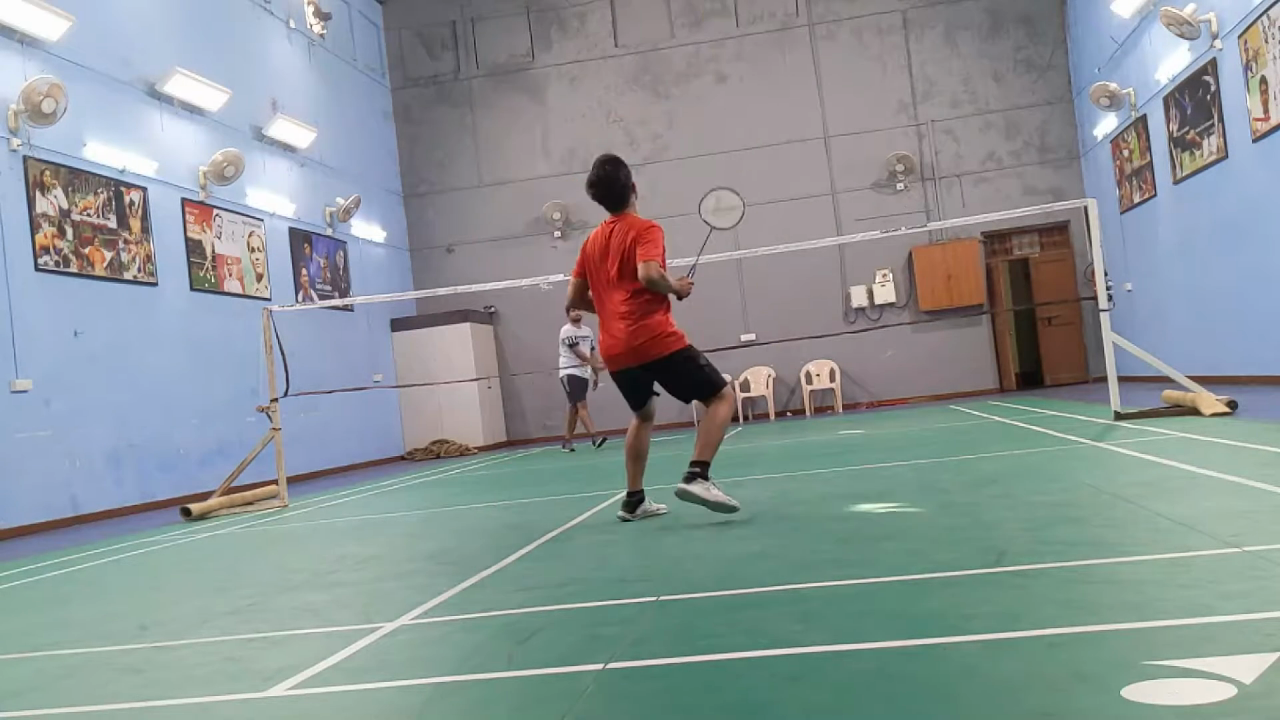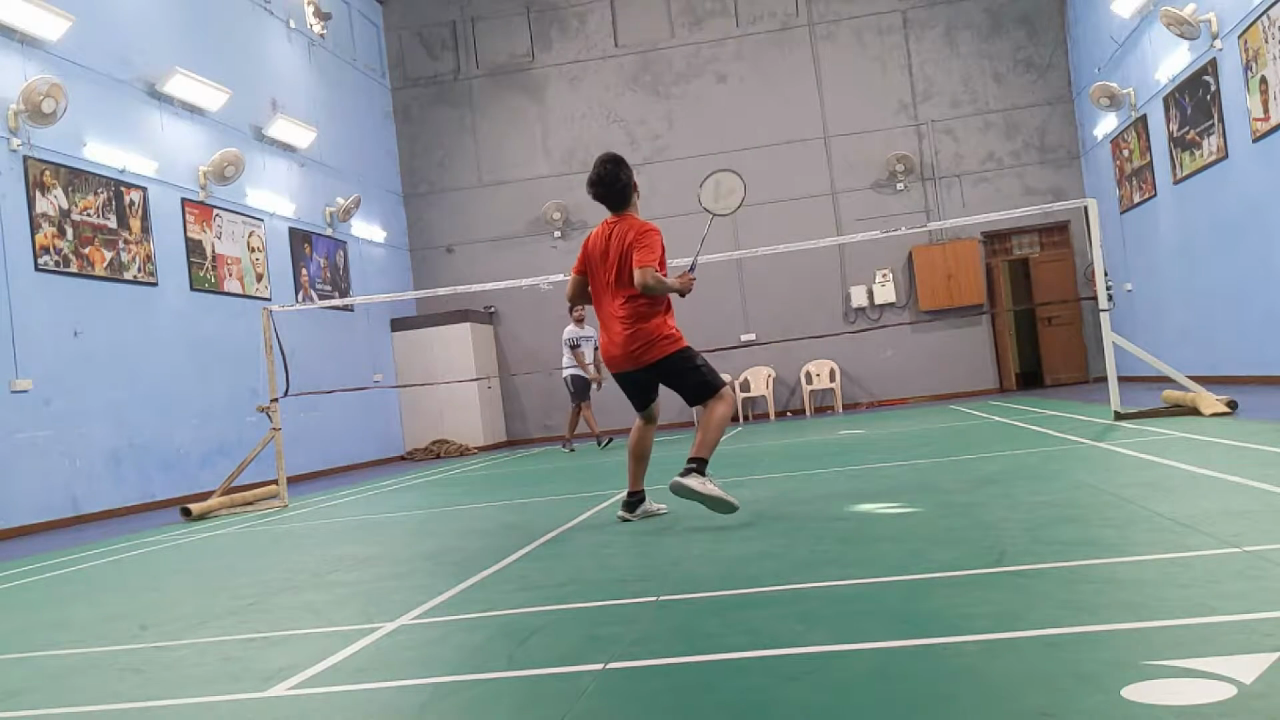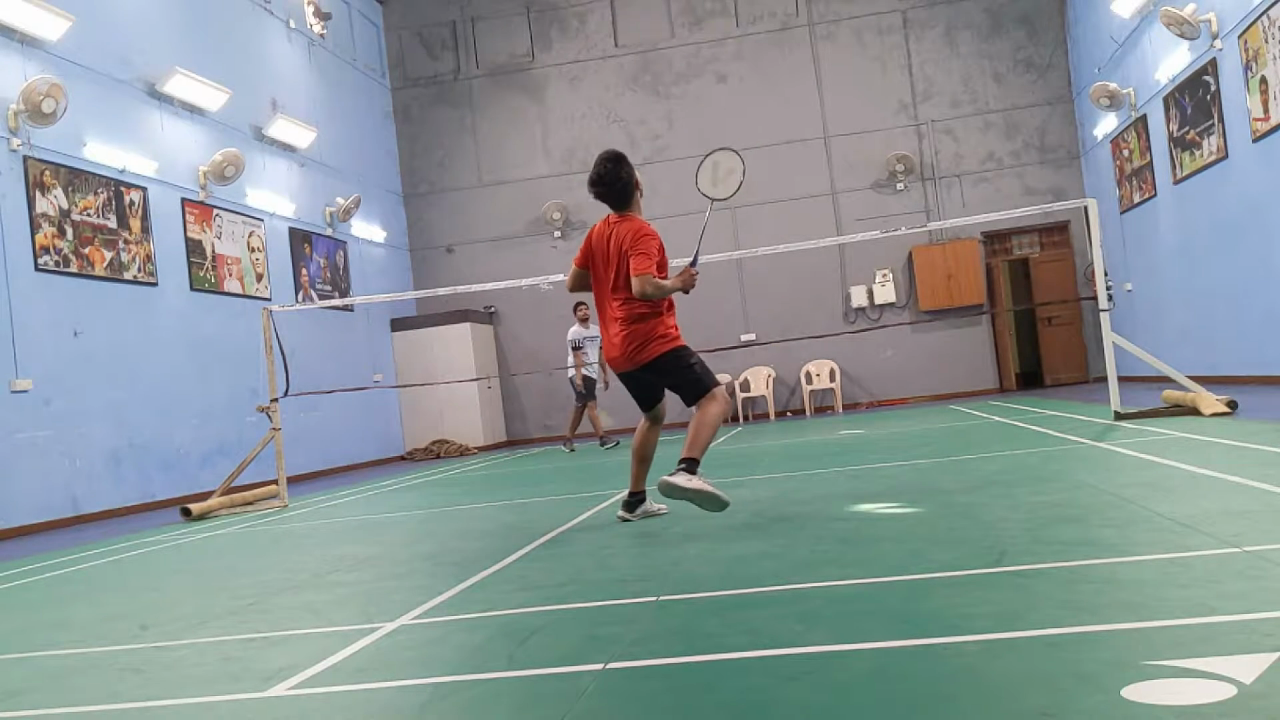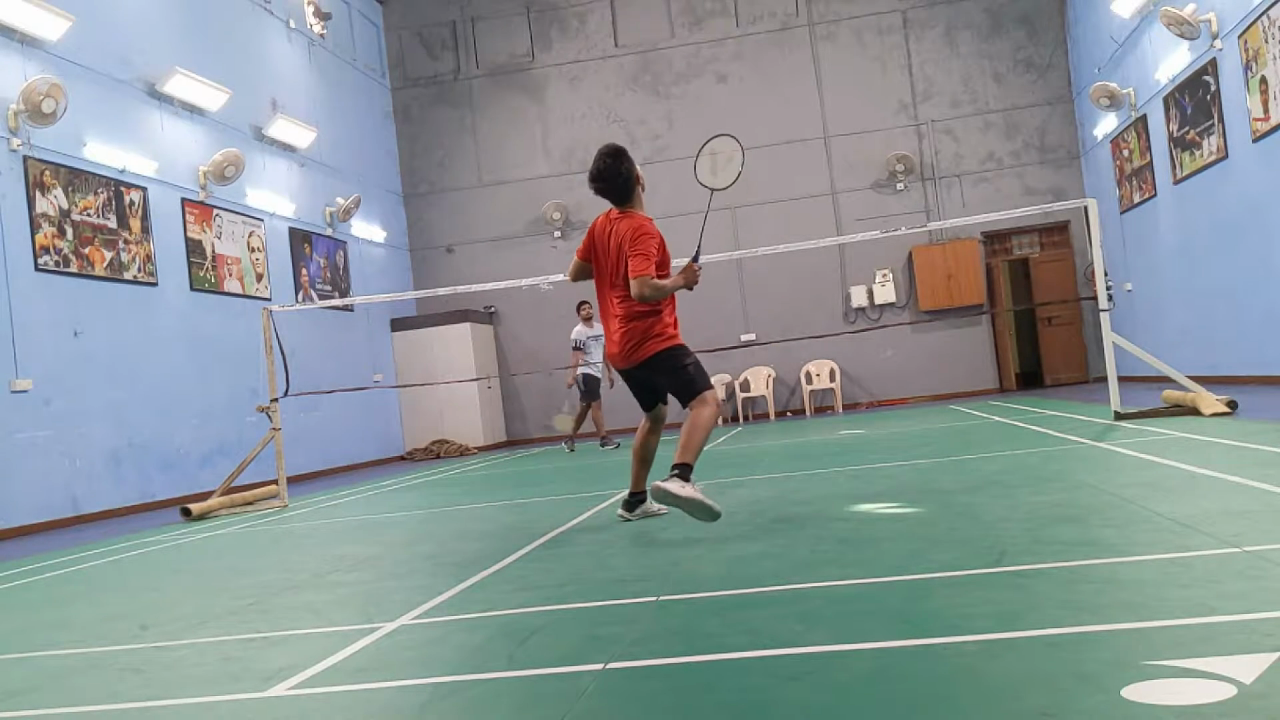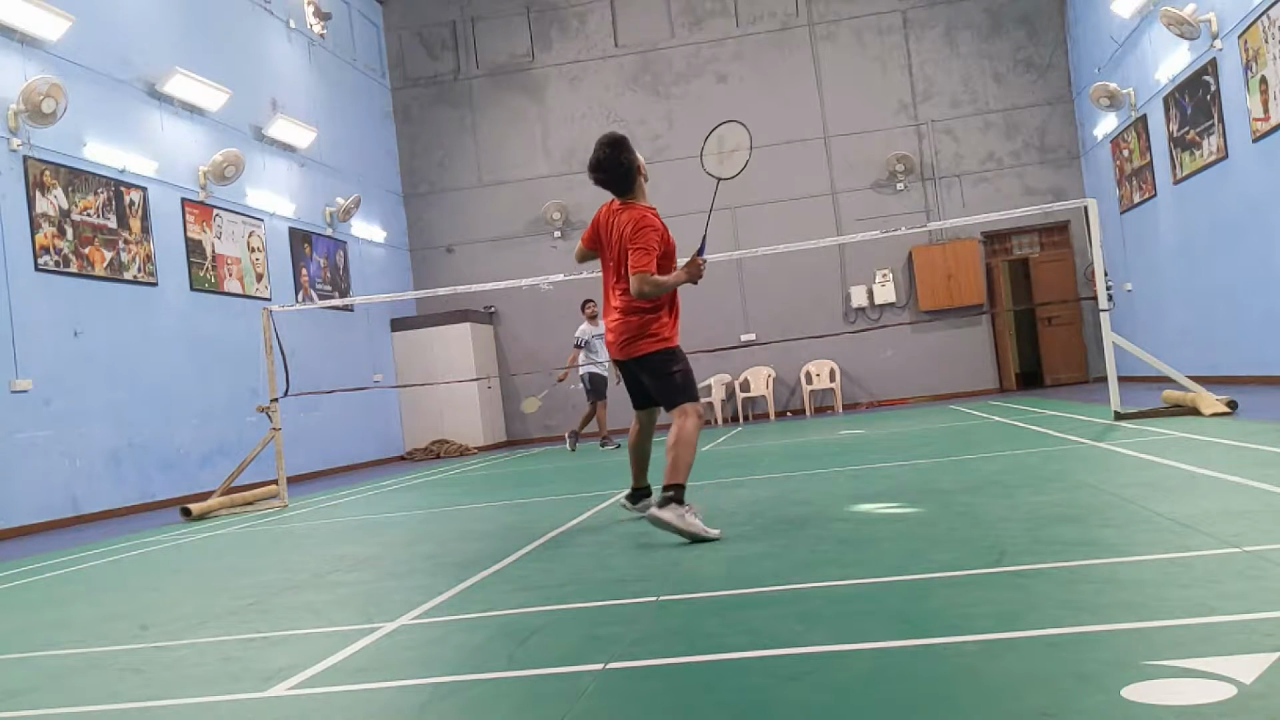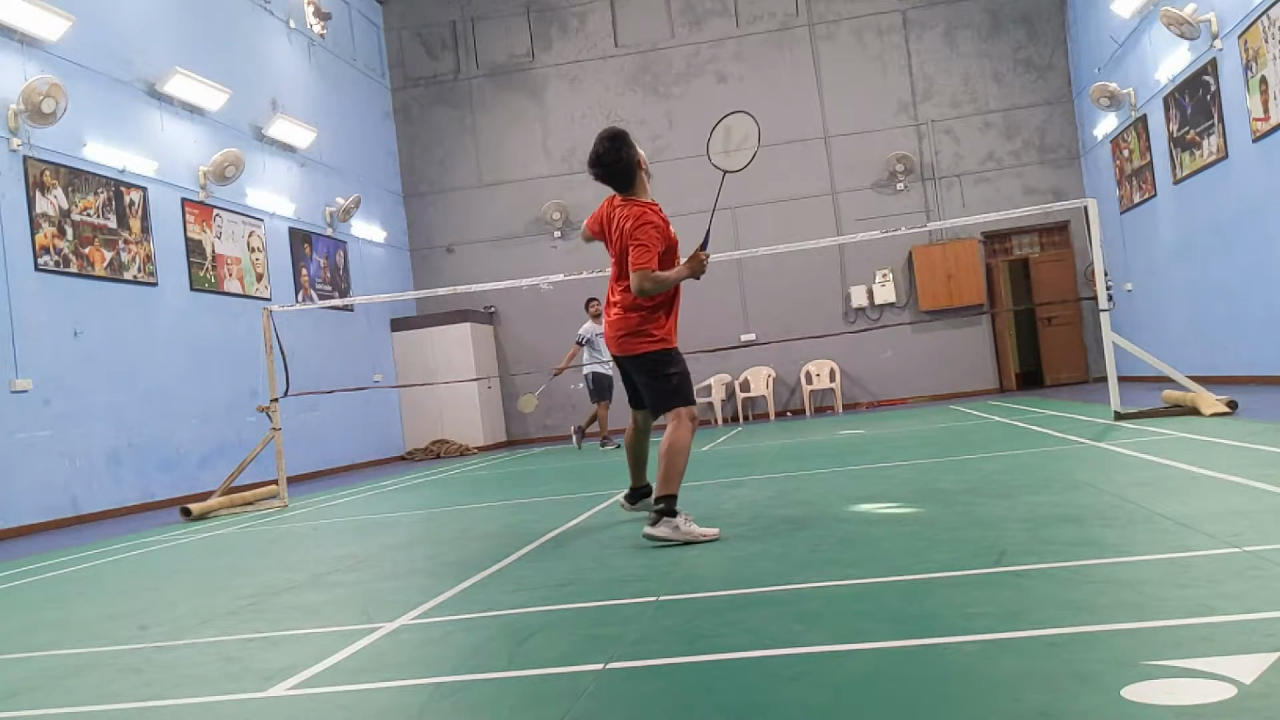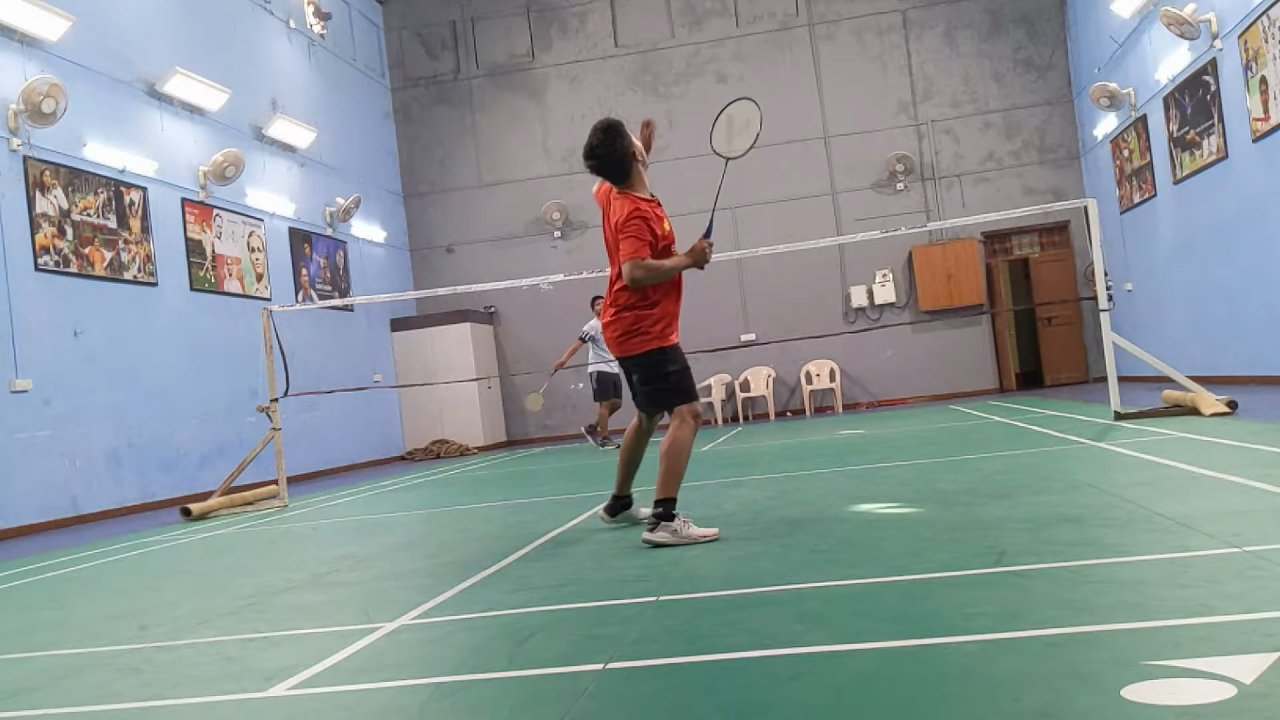
dt=0.2s
person 1, frame 1
left shoulder: (591, 241)
right shoulder: (645, 230)
left elbow: (576, 299)
right elbow: (649, 275)
right wrist: (674, 289)
left hip: (616, 351)
right hip: (658, 340)
left knee: (644, 415)
right knee: (721, 399)
left ankle: (632, 501)
right ankle: (697, 477)
person 1, frame 2
left shoulder: (593, 239)
right shoulder: (643, 231)
left elbow: (574, 294)
right elbow: (645, 281)
right wrist: (677, 285)
left hip: (616, 353)
right hip: (655, 343)
left knee: (648, 415)
right knee: (720, 397)
left ankle: (634, 500)
right ankle: (694, 471)
person 1, frame 3
left shoulder: (597, 232)
right shoulder: (642, 234)
left elbow: (574, 283)
right elbow: (644, 288)
right wrist: (678, 282)
left hip: (619, 350)
right hip: (654, 342)
left knee: (654, 416)
right knee: (714, 399)
left ankle: (634, 500)
right ankle: (686, 472)
person 1, frame 4
left shoulder: (600, 225)
right shoulder: (642, 231)
left elbow: (575, 273)
right elbow: (643, 290)
right wrist: (680, 279)
left hip: (621, 346)
right hip: (653, 340)
left knee: (655, 415)
right knee: (705, 402)
left ankle: (635, 499)
right ankle: (679, 478)
person 1, frame 5
left shoulder: (606, 214)
right shoulder: (646, 222)
left elbow: (581, 255)
right elbow: (643, 286)
right wrist: (684, 274)
left hip: (622, 337)
right hip: (651, 337)
left knee: (646, 415)
right knee: (688, 413)
left ankle: (639, 492)
right ankle: (672, 503)
person 1, frame 6
left shoulder: (611, 208)
right shoulder: (647, 219)
left elbow: (588, 232)
right elbow: (643, 284)
right wrist: (686, 269)
left hip: (623, 333)
right hip: (648, 336)
left knee: (642, 415)
right knee: (682, 416)
left ankle: (639, 492)
right ankle: (665, 515)
person 1, frame 7
left shoulder: (610, 195)
right shoulder: (638, 213)
right elbow: (635, 274)
left wrist: (643, 148)
right wrist: (687, 259)
left hip: (627, 329)
right hip: (646, 332)
left knee: (648, 416)
right knee: (686, 414)
left ankle: (619, 502)
right ankle: (664, 518)
